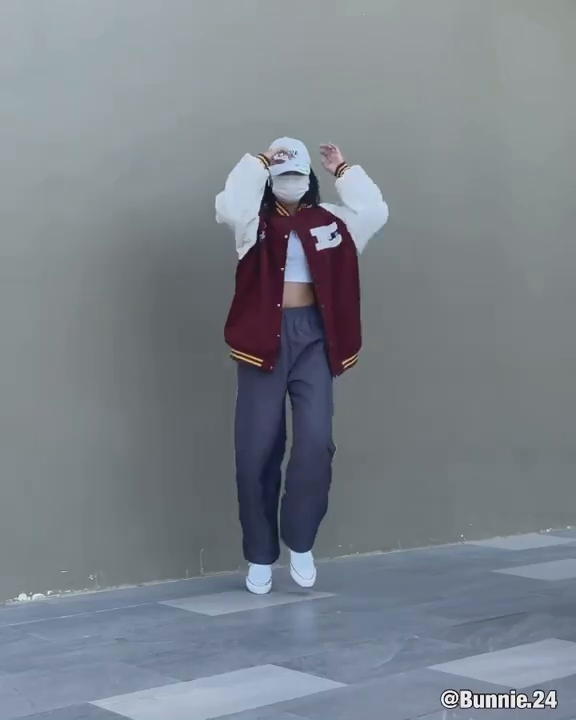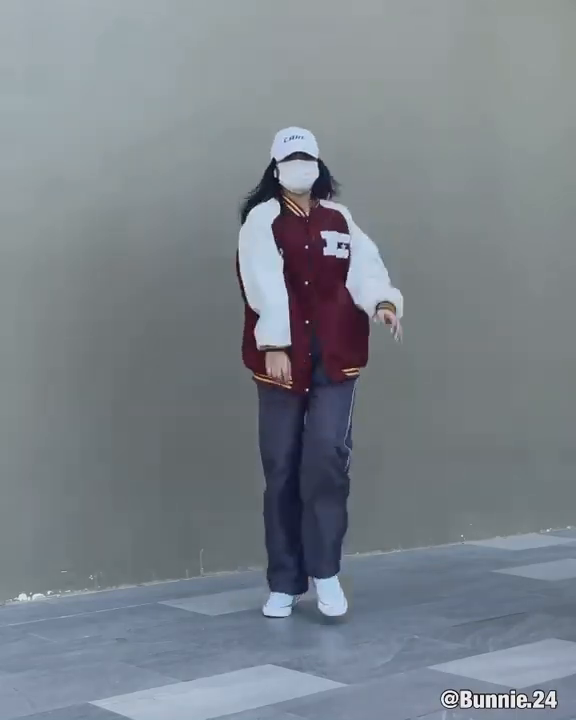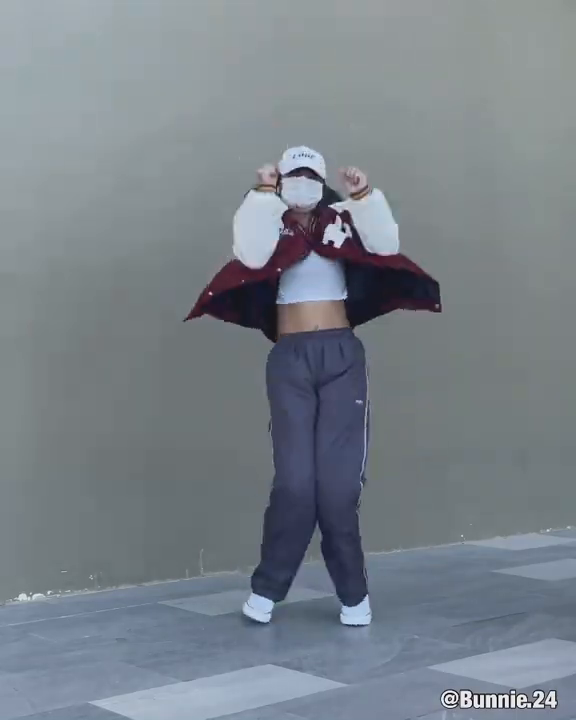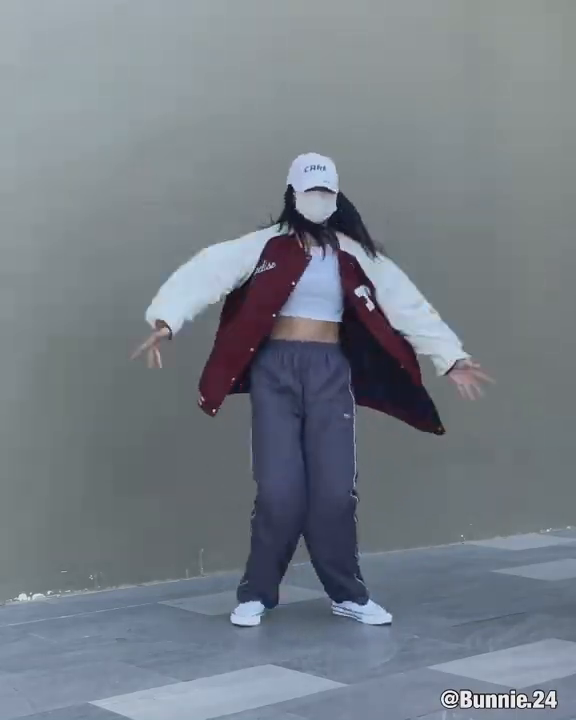
dt=1s
person 1, frame 1
left shoulder: (326, 221)
right shoulder: (257, 222)
left elbow: (374, 213)
right elbow: (229, 206)
left wrist: (343, 170)
right wrist: (259, 162)
left hip: (312, 337)
right hip: (264, 340)
left knee: (315, 439)
right knee: (258, 448)
left ankle: (300, 542)
right ankle: (260, 553)
person 1, frame 2
left shoulder: (338, 218)
right shoulder: (262, 218)
left elbow: (365, 271)
right elbow: (262, 280)
left wrist: (386, 304)
right wrist: (274, 343)
left hip: (332, 345)
right hip: (282, 346)
left knee: (328, 448)
right knee: (281, 463)
left ankle: (324, 572)
right ankle: (284, 583)
person 1, frame 3
left shoulder: (343, 224)
right shoulder: (269, 230)
left elbow: (384, 243)
right elbow: (248, 251)
left wrist: (364, 194)
right wrist: (261, 193)
left hip: (342, 361)
right hip: (291, 363)
left knee: (338, 483)
right knee: (295, 482)
left ankle: (352, 592)
right ankle: (267, 588)
person 1, frame 4
left shoulder: (358, 254)
right shoulder: (270, 244)
left elbow: (406, 304)
right elbow: (207, 269)
left wrist: (451, 357)
right wrist: (165, 320)
left hip: (328, 372)
right hip: (275, 375)
left knee: (334, 493)
right knee: (278, 494)
left ankle: (346, 593)
right ankle: (256, 593)
